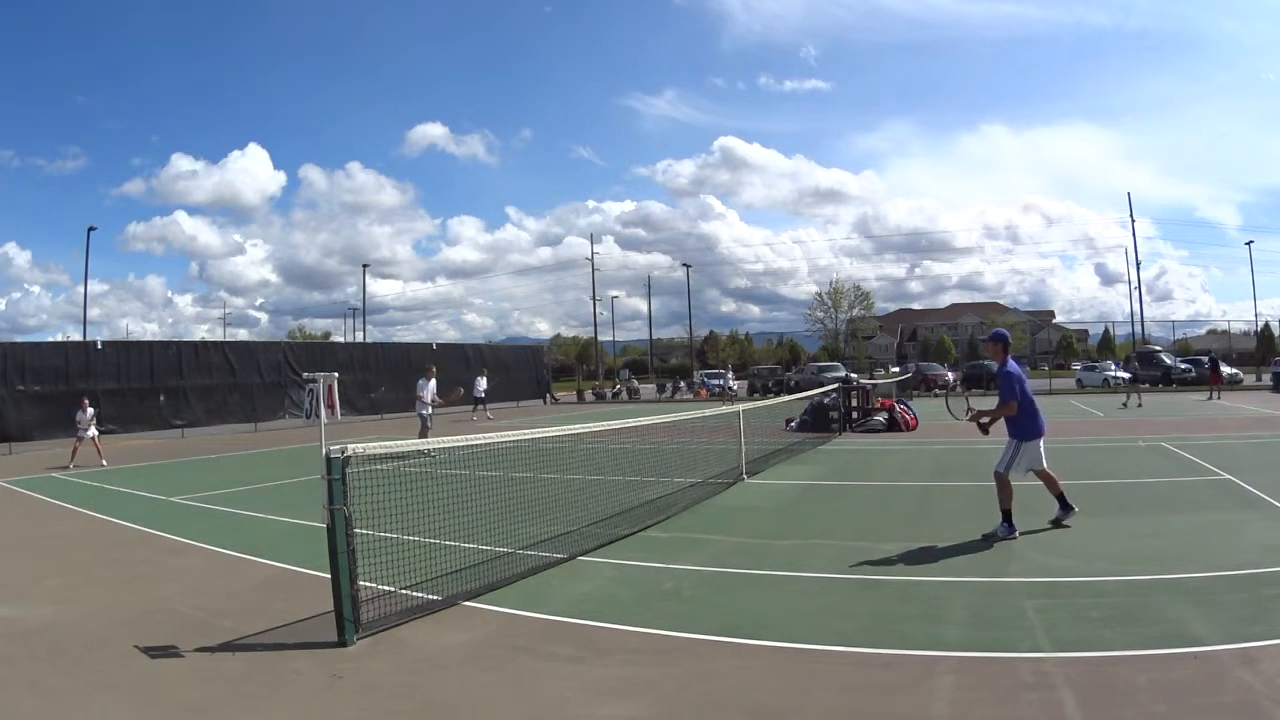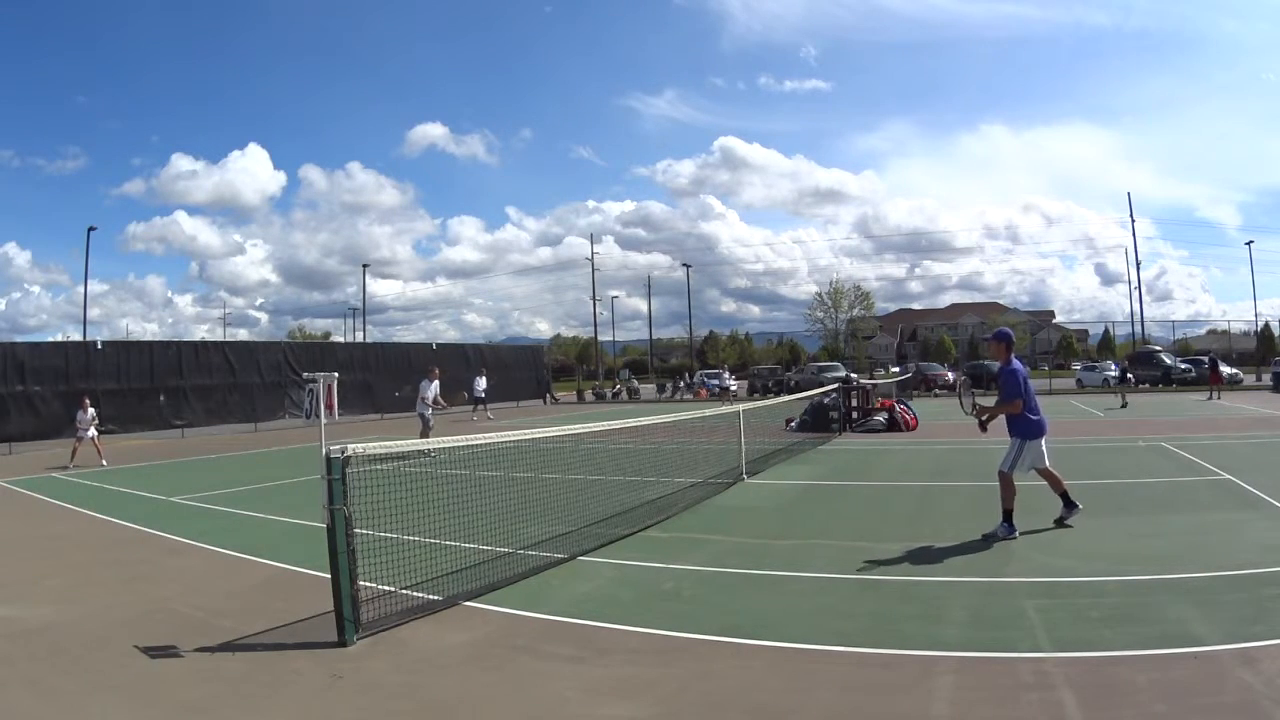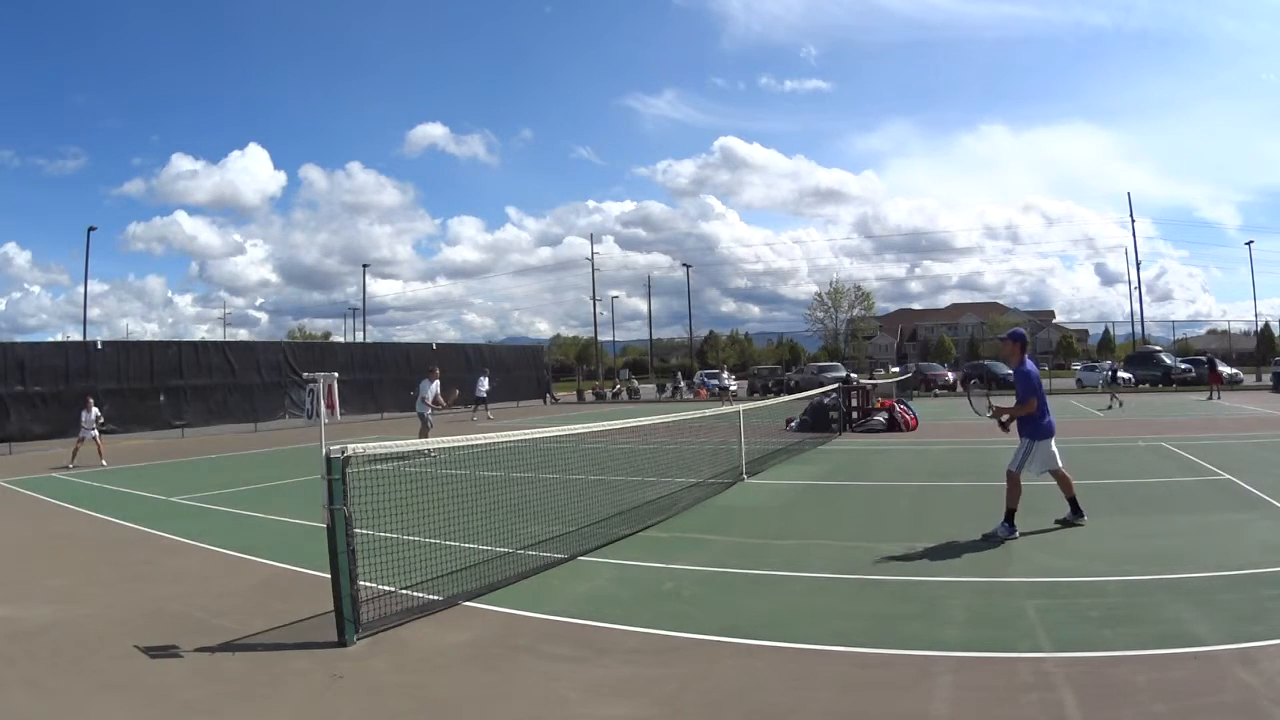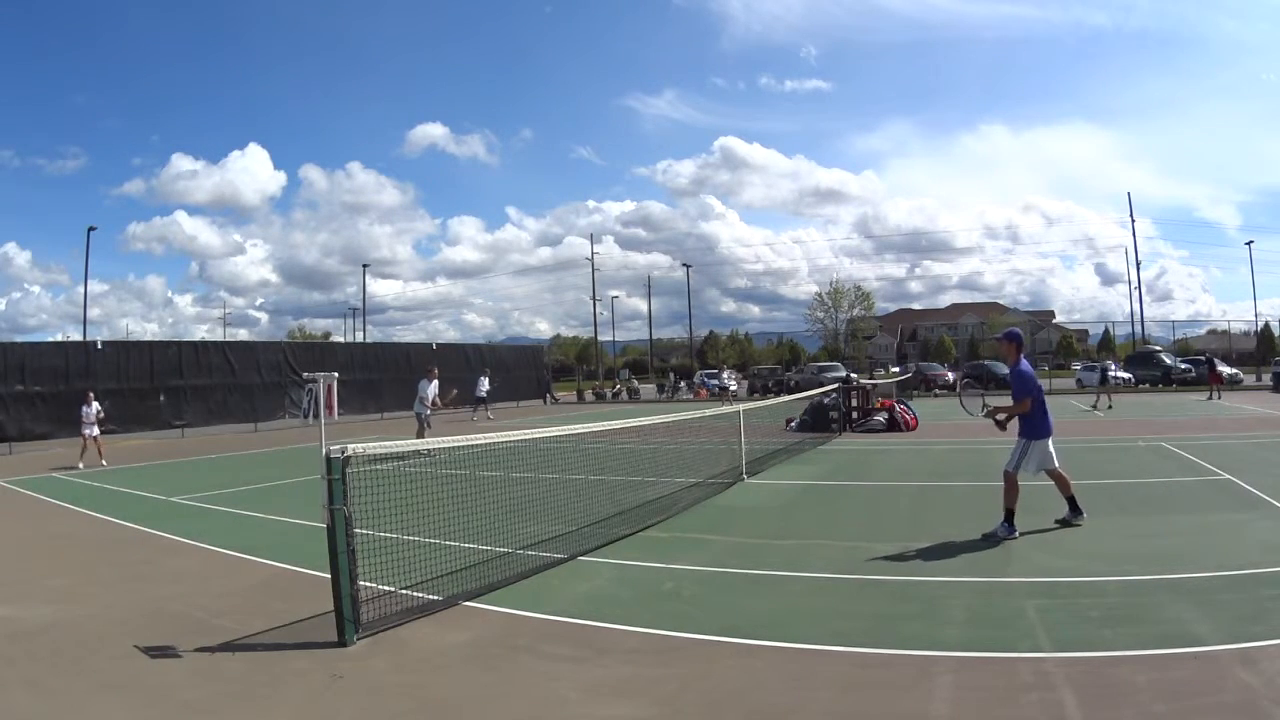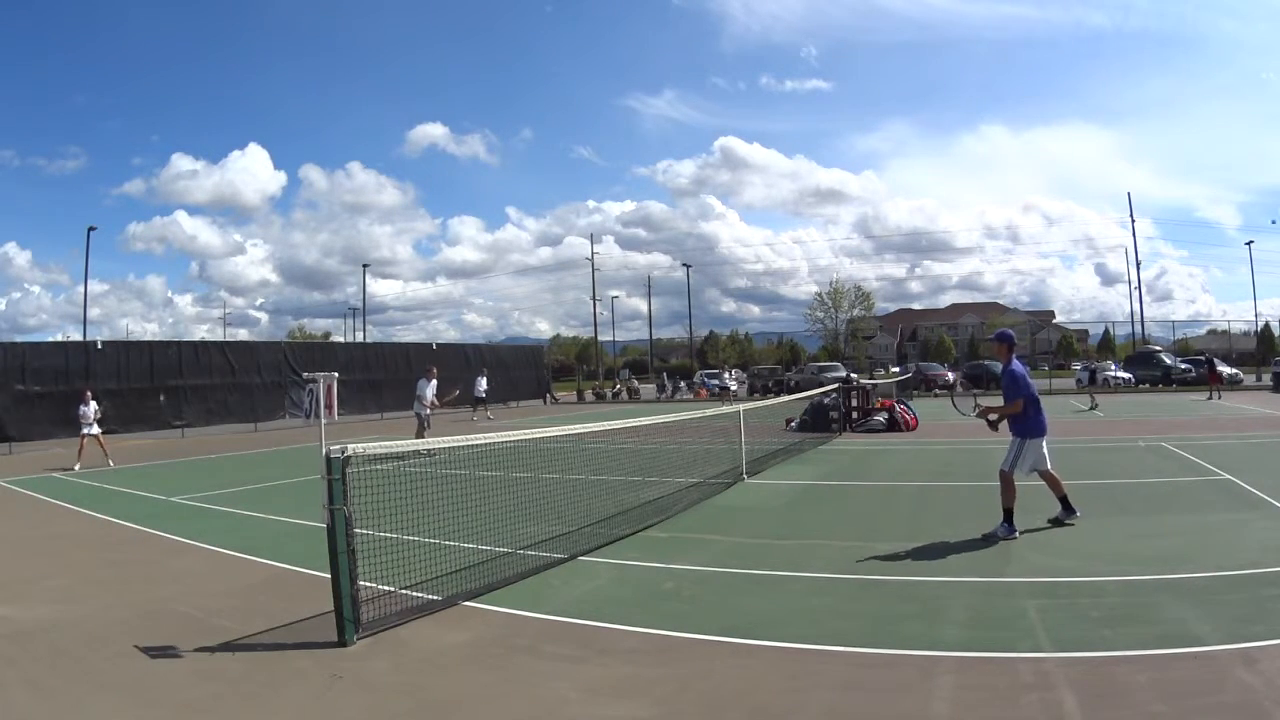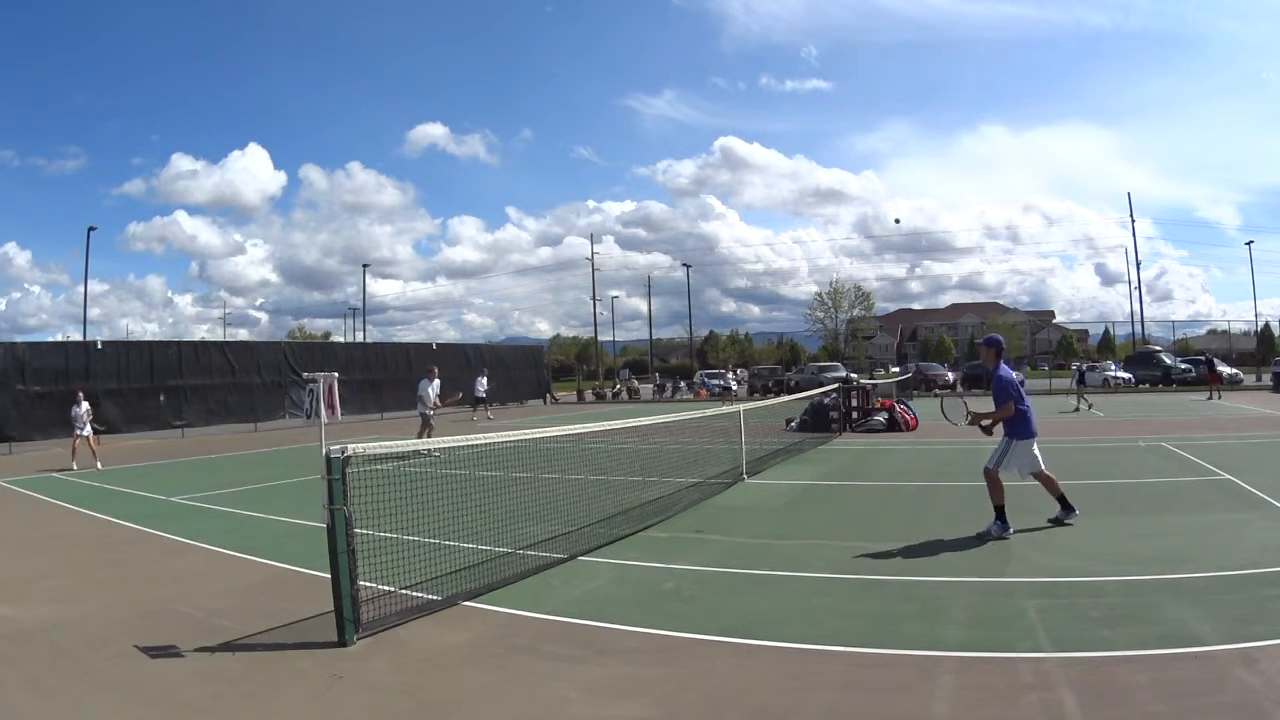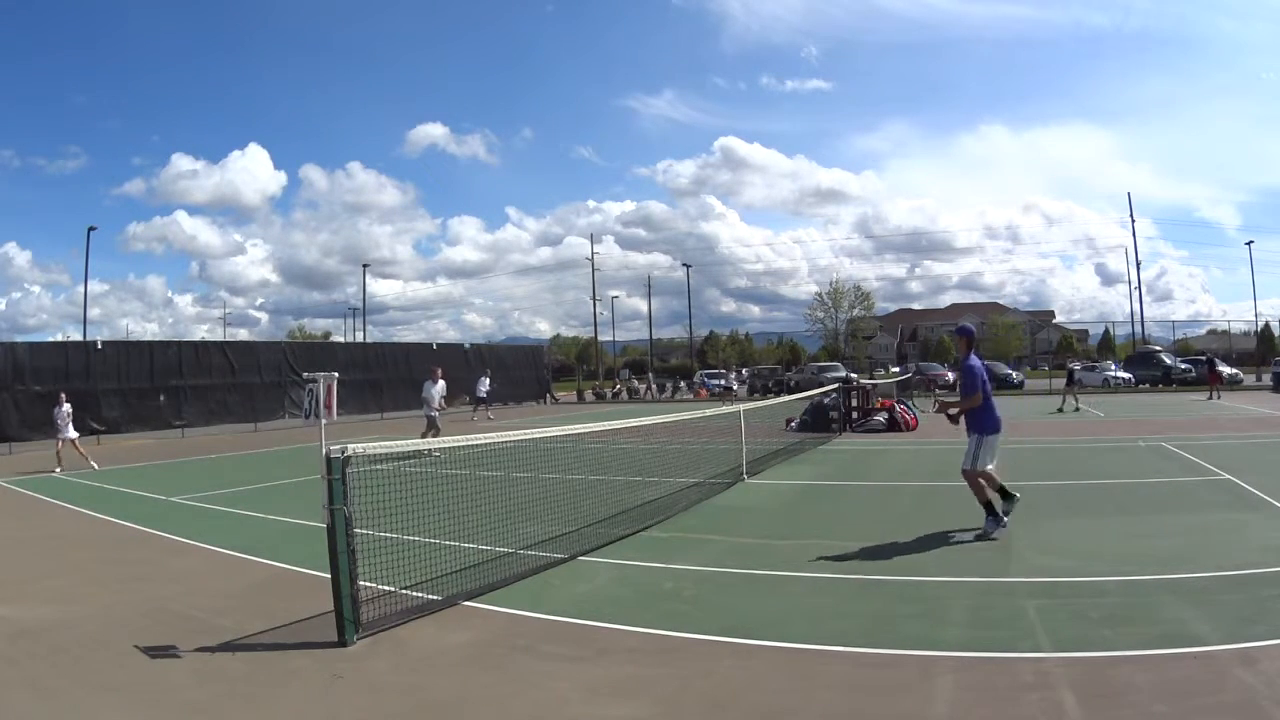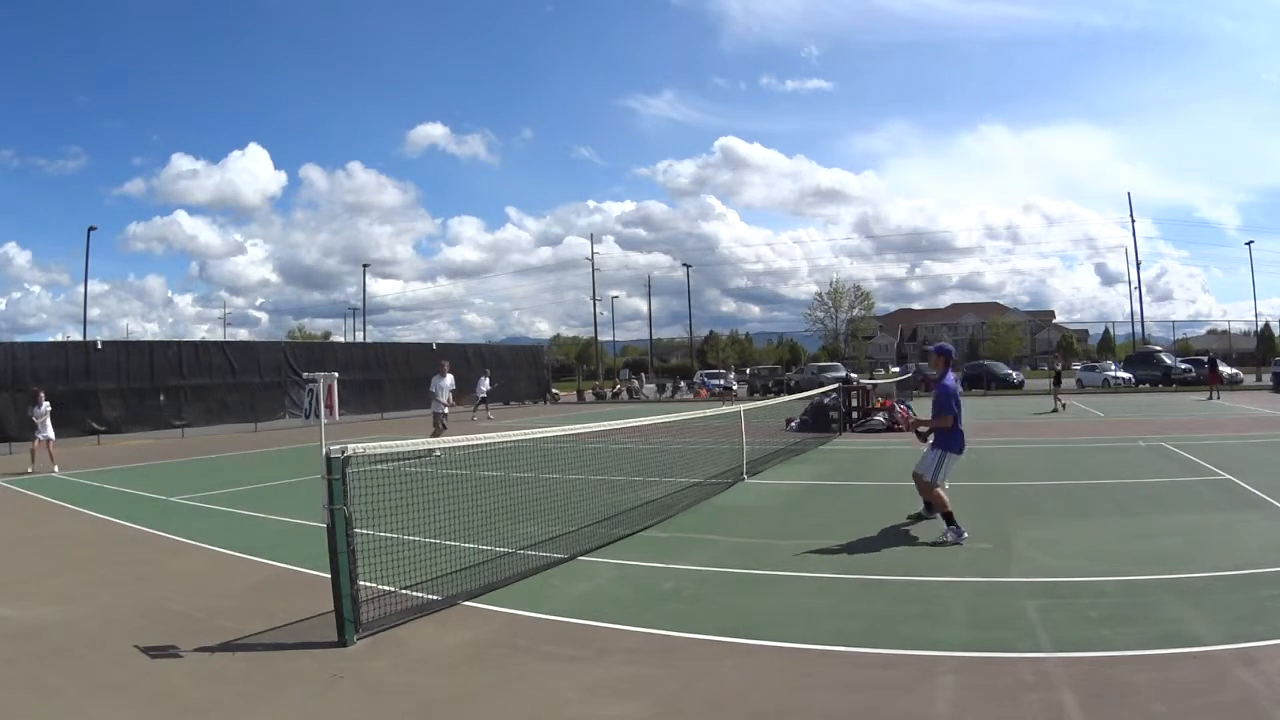
dt=0.3s
person 1, frame 1
left shoulder: (1008, 373)
right shoulder: (1005, 370)
left elbow: (1011, 409)
right elbow: (1004, 404)
left wrist: (983, 414)
right wrist: (988, 423)
left hip: (1024, 433)
right hip: (1032, 428)
left knee: (1001, 474)
right knee: (1040, 470)
left ankle: (1007, 526)
right ankle: (1065, 507)
person 1, frame 2
left shoulder: (1013, 371)
right shoulder: (1005, 370)
left elbow: (1016, 406)
right elbow: (1003, 402)
left wrist: (987, 410)
right wrist: (987, 419)
left hip: (1026, 432)
right hip: (1033, 428)
left knee: (1005, 474)
right knee: (1042, 469)
left ankle: (1007, 526)
right ankle: (1069, 505)
person 1, frame 3
left shoulder: (1026, 372)
right shoulder: (1020, 369)
left elbow: (1031, 406)
left wrist: (1004, 411)
right wrist: (1008, 419)
left hip: (1035, 432)
right hip: (1042, 429)
left knee: (1013, 474)
right knee: (1057, 470)
left ankle: (1008, 526)
right ankle: (1076, 512)
person 1, frame 4
left shoulder: (1020, 371)
right shoulder: (1019, 368)
left elbow: (1025, 406)
left wrist: (998, 410)
right wrist: (1005, 418)
left hip: (1032, 432)
right hip: (1040, 429)
left knee: (1010, 474)
right knee: (1053, 470)
left ankle: (1008, 526)
right ankle: (1075, 511)
person 1, frame 5
left shoulder: (1012, 372)
right shoulder: (1013, 369)
left elbow: (1017, 406)
left wrist: (990, 410)
right wrist: (997, 419)
left hip: (1027, 431)
right hip: (1035, 428)
left knee: (1006, 474)
right knee: (1044, 471)
left ankle: (1008, 526)
right ankle: (1068, 510)
person 1, frame 6
left shoulder: (1000, 377)
right shoulder: (1001, 373)
left elbow: (1008, 410)
left wrist: (982, 417)
right wrist: (990, 425)
left hip: (1018, 434)
right hip: (1025, 431)
left knee: (990, 472)
right knee: (1039, 472)
left ankle: (1001, 524)
right ankle: (1067, 509)
person 1, frame 7
left shoulder: (970, 366)
right shoulder: (968, 363)
left elbow: (977, 399)
left wrist: (949, 406)
right wrist: (958, 413)
left hip: (984, 428)
right hip: (981, 426)
left knee: (970, 473)
right knee: (979, 470)
left ankle: (994, 517)
right ankle: (1007, 496)
person 1, frame 8
left shoulder: (946, 386)
right shoulder: (943, 382)
left elbow: (947, 421)
left wrist: (922, 423)
right wrist: (927, 430)
left hip: (948, 444)
right hip: (940, 441)
left knee: (930, 485)
right knee: (919, 475)
left ankle: (955, 529)
right ankle: (929, 509)
